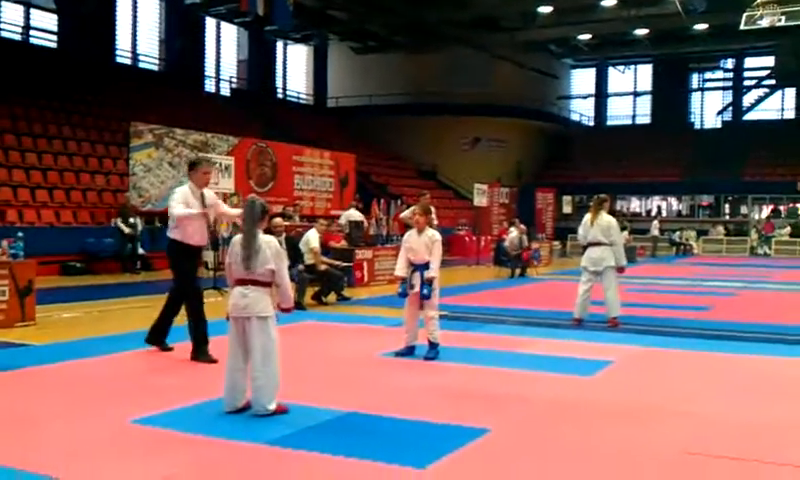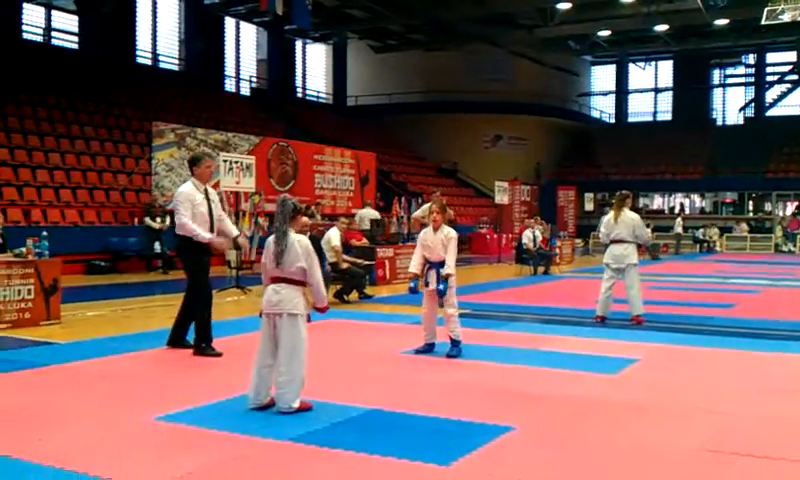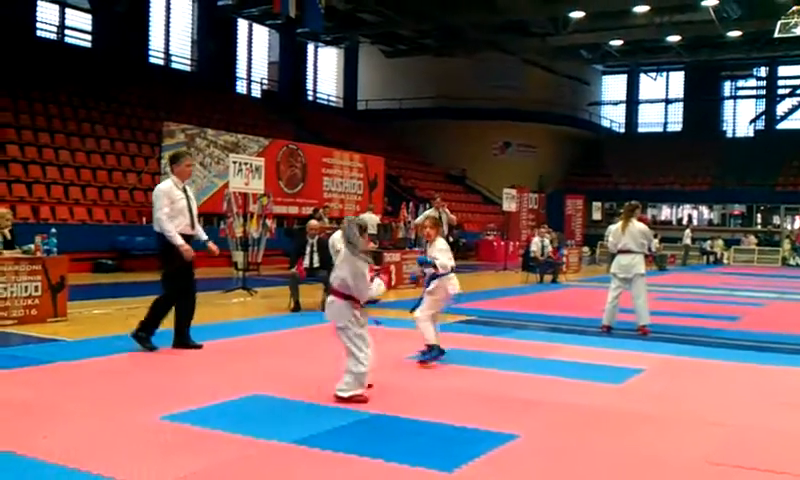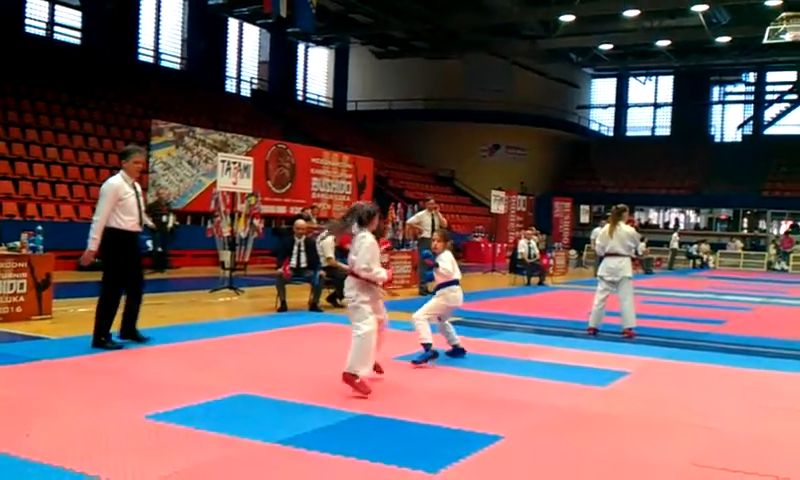
dt=0.7s
person 1, frame 1
left shoulder: (236, 242)
right shoulder: (270, 243)
left elbow: (230, 275)
right elbow: (281, 276)
right wrist: (286, 303)
left hip: (237, 300)
right hip: (260, 302)
left knee: (237, 354)
right knee: (263, 354)
left ankle: (234, 401)
right ankle: (264, 403)
person 1, frame 2
left shoulder: (271, 241)
right shoulder: (301, 242)
right elbow: (314, 275)
right wrist: (321, 302)
left hip: (271, 297)
right hip: (292, 299)
left knee: (267, 350)
right knee: (291, 353)
left ankle: (259, 397)
right ankle: (288, 401)
person 1, frame 3
left shoulder: (344, 253)
right shoulder: (359, 259)
right elbow: (364, 293)
left wrist: (369, 280)
right wrist: (380, 283)
left hip: (335, 303)
right hip: (346, 309)
left knee: (357, 349)
right knee: (361, 354)
left ankle: (357, 379)
right ankle: (347, 391)
person 1, frame 4
left shoulder: (361, 235)
right shoulder: (367, 239)
right elbow: (364, 268)
left wrist: (378, 249)
right wrist: (384, 275)
left hip: (366, 287)
right hip: (360, 288)
left knee: (380, 321)
right knee: (365, 329)
left ankle: (369, 360)
right ankle: (352, 373)
person 2, frame 1
left shoulder: (208, 195)
right shoulder: (181, 193)
left elbow: (226, 211)
right elbow: (176, 213)
right wrist: (198, 213)
left hip: (194, 251)
right hip: (180, 250)
left knee: (179, 295)
right knee: (194, 297)
left ankle: (157, 335)
right ankle: (200, 349)
person 2, frame 2
left shoulder: (210, 192)
right shoulder: (185, 192)
left elbow: (221, 218)
right elbow: (185, 223)
left wrist: (236, 237)
right wrist: (211, 239)
left hip: (204, 247)
right hip: (190, 247)
left knee: (195, 293)
right knee: (203, 293)
left ankle: (177, 337)
right ankle: (202, 343)
person 2, frame 3
left shoulder: (187, 190)
right shoulder: (164, 189)
right elbow: (163, 220)
left wrist: (206, 241)
right wrist: (180, 244)
left hip: (186, 245)
right hip: (171, 245)
left knee: (187, 292)
right knee: (172, 292)
left ankle: (182, 337)
right ankle: (143, 332)
person 2, frame 4
left shoulder: (135, 186)
right shoulder: (113, 185)
right elbow: (100, 217)
right wrist: (92, 247)
left hip: (132, 240)
right hip: (116, 239)
left knee: (136, 286)
right knee: (112, 289)
left ankle: (129, 329)
right ankle: (101, 336)
person 3, frame 1
left shoulder: (434, 236)
right shoulder: (408, 236)
left elbow: (435, 260)
right elbow: (403, 257)
left wrist: (429, 280)
right wrist: (402, 279)
left hip: (427, 276)
right hip: (413, 275)
left knee: (430, 312)
right knee: (410, 313)
left ankle: (433, 346)
right ankle: (410, 344)
person 3, frame 2
left shoulder: (450, 233)
right shoulder: (424, 234)
left elbow: (450, 258)
right elbow: (418, 255)
left wrist: (445, 279)
right wrist: (415, 277)
left hip: (444, 274)
right hip: (429, 273)
left knee: (450, 310)
right knee: (427, 311)
left ankle: (456, 344)
right ankle: (429, 342)
person 3, frame 3
left shoulder: (440, 244)
right shoulder: (431, 244)
left elbow: (445, 264)
left wrist: (430, 263)
right wrist: (424, 270)
left hip: (443, 284)
right hip: (437, 283)
left knee: (421, 316)
right knee: (429, 315)
left ankle: (433, 349)
right ankle: (433, 346)
person 3, frame 4
left shoulder: (445, 256)
right shoulder: (444, 256)
left elbow: (448, 272)
left wrist: (434, 264)
right wrist: (434, 276)
left hip: (447, 294)
right hip: (451, 293)
left knee: (419, 317)
right knee: (442, 319)
left ankle: (429, 350)
right ankle: (457, 348)
person 4, frame 1
left shoulder: (587, 218)
right shoulder: (610, 220)
left elbow: (581, 238)
right elbow: (616, 242)
right wrist: (620, 262)
left hip: (590, 254)
right hip: (605, 255)
left knee: (585, 286)
right knee: (610, 287)
left ankle: (578, 316)
right ankle: (613, 317)
person 4, frame 2
left shoulder: (609, 216)
right shoulder: (634, 217)
left elbow: (603, 236)
right elbow: (643, 237)
right wrist: (641, 241)
left hip: (612, 251)
right hip: (628, 252)
left knee: (607, 283)
right knee: (633, 284)
left ankle: (600, 314)
right ankle: (636, 315)
person 4, frame 3
left shoulder: (618, 227)
right shoulder: (642, 227)
left elbow: (611, 246)
right elbow: (649, 241)
left hip: (620, 261)
right hip: (636, 261)
left knee: (614, 293)
right knee: (639, 295)
left ankle: (606, 323)
right ankle: (642, 325)
person 4, frame 4
left shoulder: (606, 229)
right shoulder: (629, 231)
left elbow: (598, 248)
right elbow: (636, 245)
left hip: (608, 263)
right hip: (623, 264)
left knee: (600, 296)
right knee: (626, 297)
left ankle: (592, 326)
right ankle: (628, 328)
